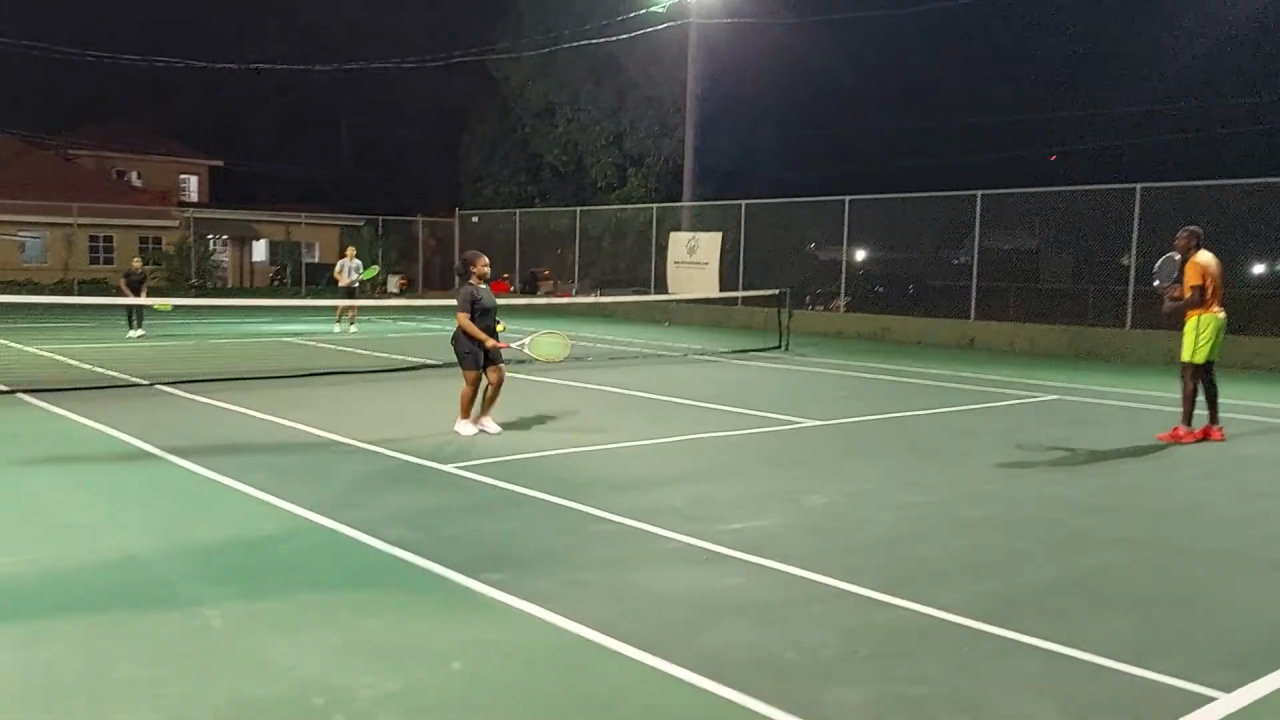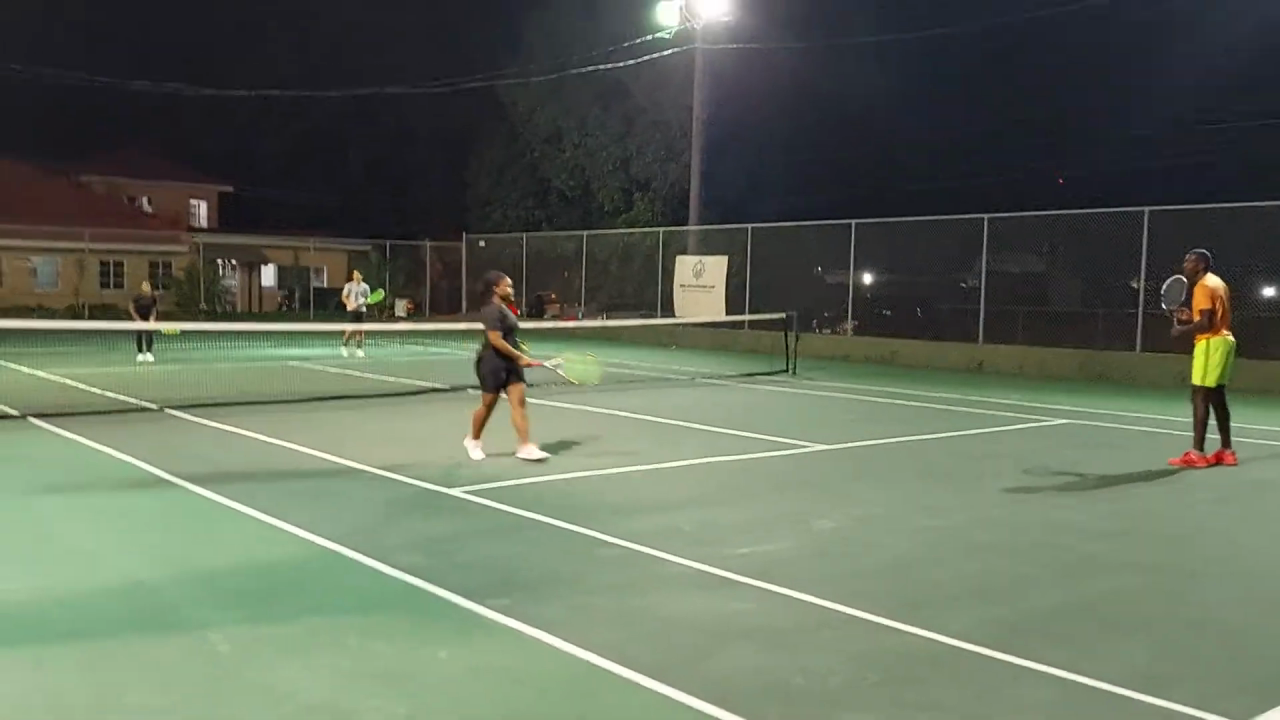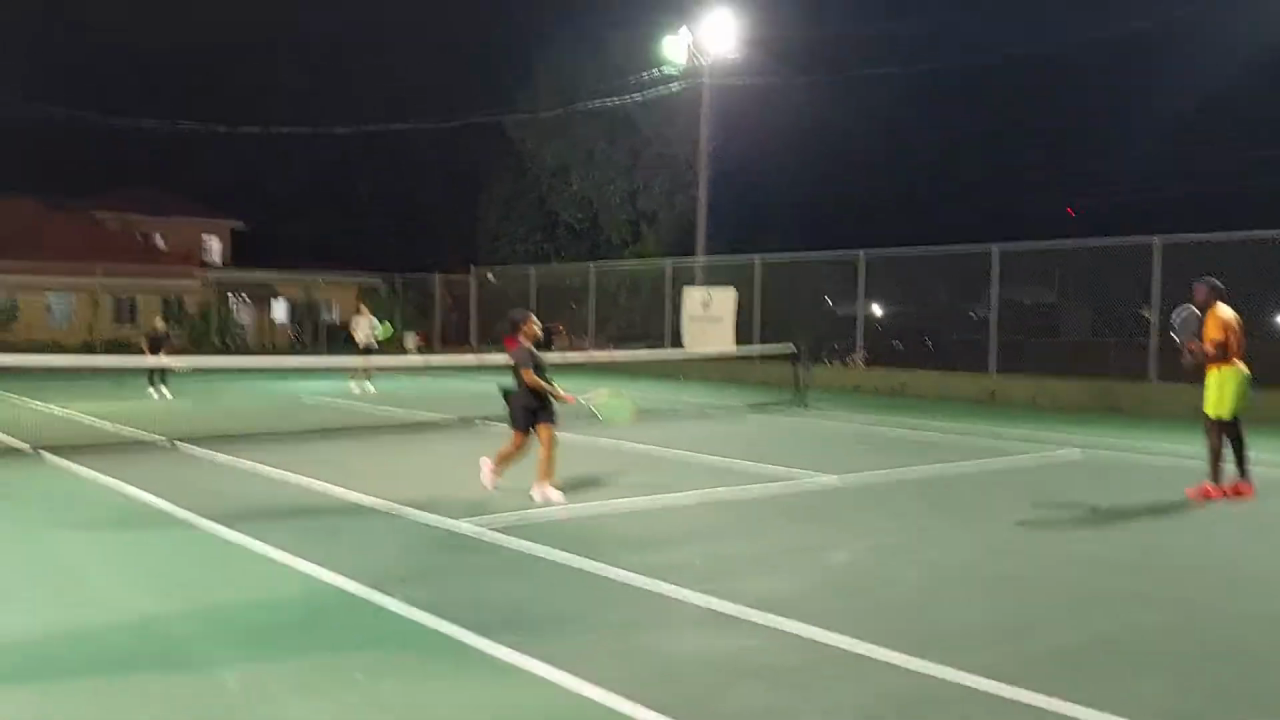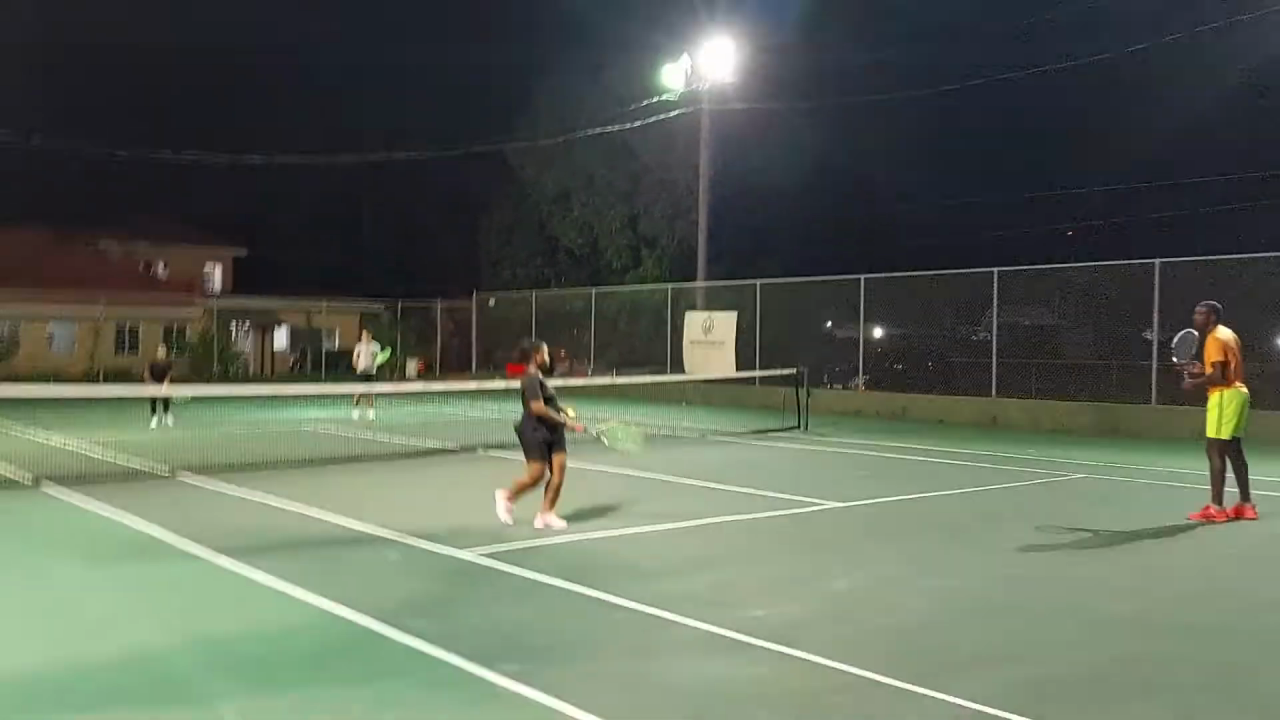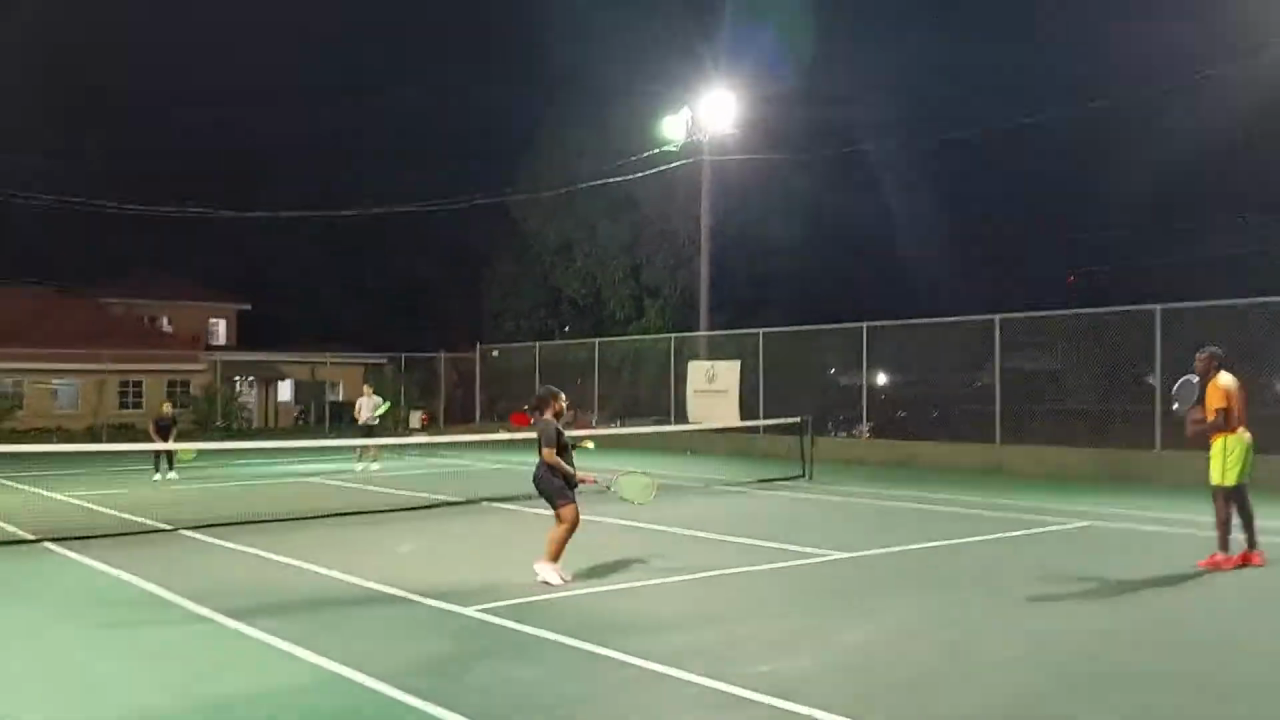
dt=0.1s
person 1, frame 1
left shoulder: (1194, 263)
right shoulder: (1210, 259)
left elbow: (1197, 299)
left wrist: (1173, 306)
right wrist: (1183, 295)
left hip: (1201, 320)
right hip: (1214, 317)
left knee: (1189, 372)
right knee: (1205, 373)
left ankle: (1185, 429)
right ankle: (1214, 426)
person 1, frame 2
left shoulder: (1203, 286)
right shoulder: (1217, 283)
left elbow: (1206, 323)
left wrist: (1182, 330)
right wrist: (1191, 318)
left hip: (1211, 343)
right hip: (1223, 341)
left knee: (1200, 396)
right knee: (1217, 396)
left ankle: (1197, 453)
right ankle: (1226, 451)
person 1, frame 3
left shoulder: (1214, 316)
right shoulder: (1229, 313)
left elbow: (1220, 354)
left wrist: (1196, 360)
right wrist: (1201, 349)
left hip: (1223, 374)
right hip: (1236, 371)
left knee: (1214, 427)
right knee: (1231, 427)
left ankle: (1214, 485)
right ankle: (1243, 482)
person 1, frame 4
left shoulder: (1214, 338)
right shoulder: (1228, 334)
left elbow: (1219, 376)
left wrist: (1195, 383)
right wrist: (1203, 370)
left hip: (1225, 396)
right hip: (1236, 393)
left knee: (1215, 449)
right knee: (1233, 449)
left ankle: (1216, 507)
right ankle: (1246, 504)
person 1, frame 5
left shoulder: (1216, 384)
right shoulder: (1229, 380)
left elbow: (1221, 422)
left wrist: (1197, 430)
right wrist: (1204, 416)
left hip: (1227, 442)
right hip: (1239, 439)
left knee: (1221, 496)
right knee: (1238, 495)
left ankle: (1223, 554)
right ankle: (1252, 551)
person 2, frame 1
left shoulder: (486, 288)
right shoulder: (467, 291)
right elbow: (463, 321)
left wrist: (496, 323)
right wrist: (486, 339)
left hip: (487, 342)
right hip: (469, 343)
left knee: (497, 380)
right knee: (473, 382)
left ankle: (483, 417)
right ankle: (463, 420)
person 2, frame 2
left shoulder: (504, 308)
right shoulder: (493, 310)
right elbow: (495, 340)
left wrist: (518, 351)
right wrist: (519, 357)
left hip: (511, 363)
right hip: (492, 362)
left knee: (520, 402)
right knee: (488, 404)
left ankle: (525, 447)
right ankle: (473, 440)
person 2, frame 3
left shoulder: (529, 348)
right shoulder: (522, 349)
right elbow: (529, 379)
left wrist: (549, 384)
right wrist: (556, 393)
left hip: (540, 401)
right hip: (523, 401)
left knee: (549, 442)
right knee: (518, 444)
left ankle: (543, 487)
right ankle: (490, 465)
person 2, frame 4
left shoulder: (538, 377)
right shoulder: (531, 380)
right elbow: (538, 409)
left wrist: (562, 412)
right wrist: (566, 422)
left hip: (551, 430)
right hip: (535, 431)
left knee: (559, 471)
right knee: (537, 475)
left ankle: (546, 514)
right ankle: (506, 497)
person 2, frame 5
left shoulder: (550, 424)
right shoulder: (549, 426)
right elbow: (549, 456)
right wrist: (574, 474)
left hip: (559, 479)
right hip: (551, 478)
left knee: (569, 522)
right knee: (568, 520)
left ankle: (552, 566)
right ankle: (544, 563)
